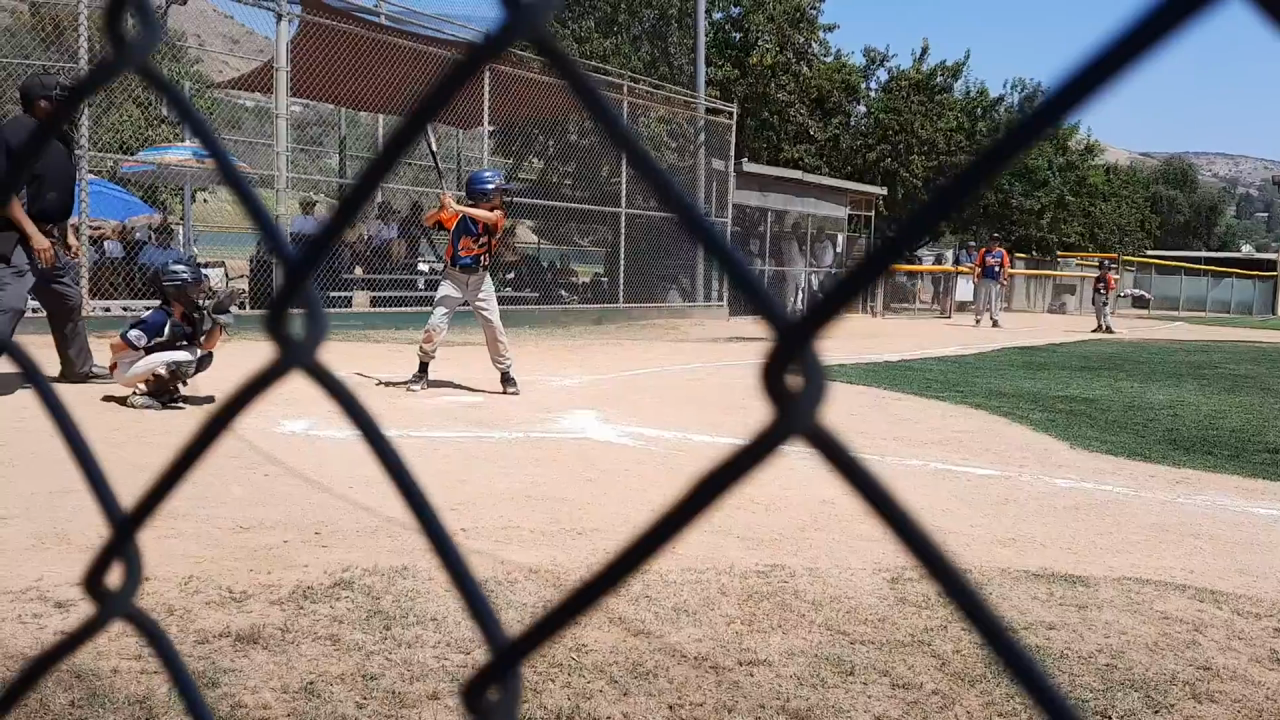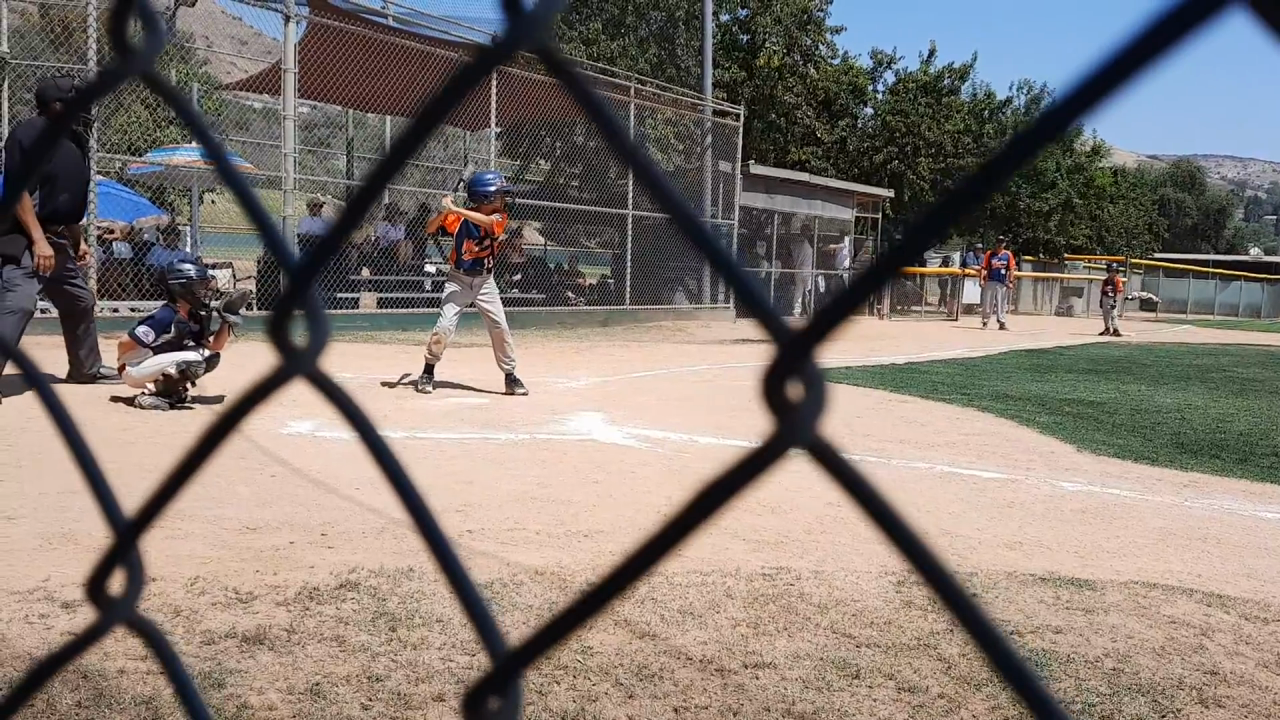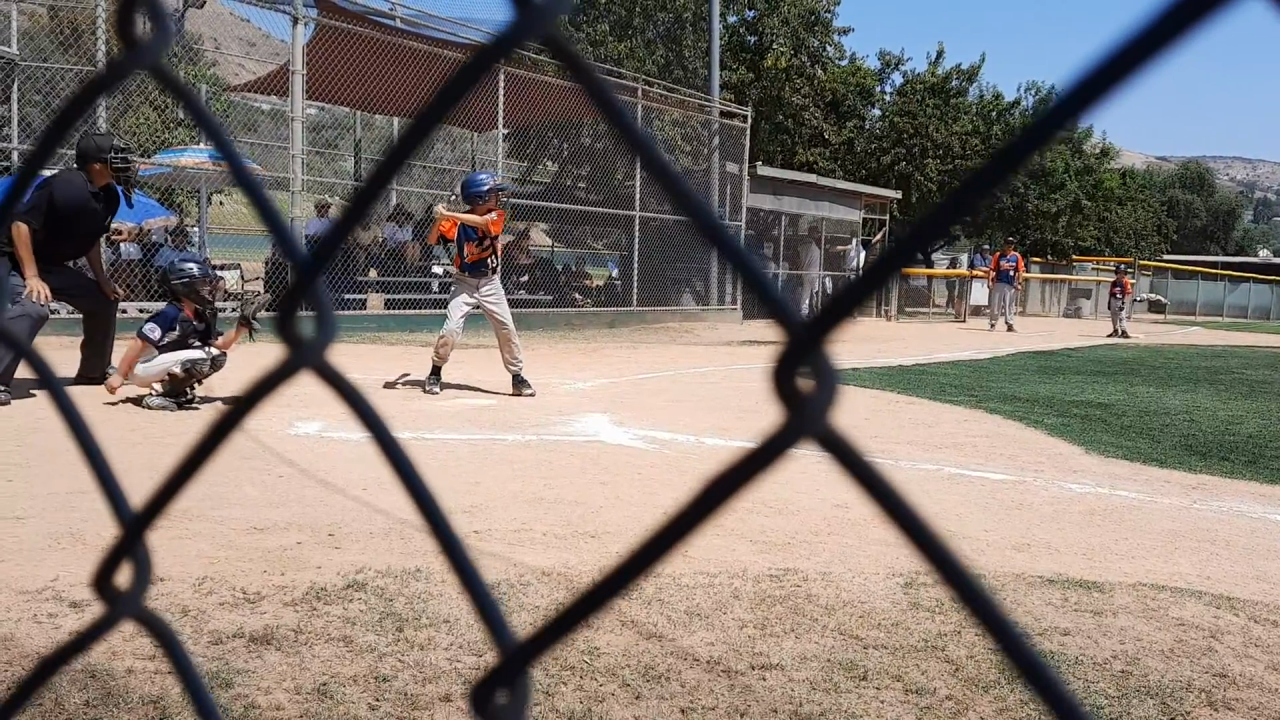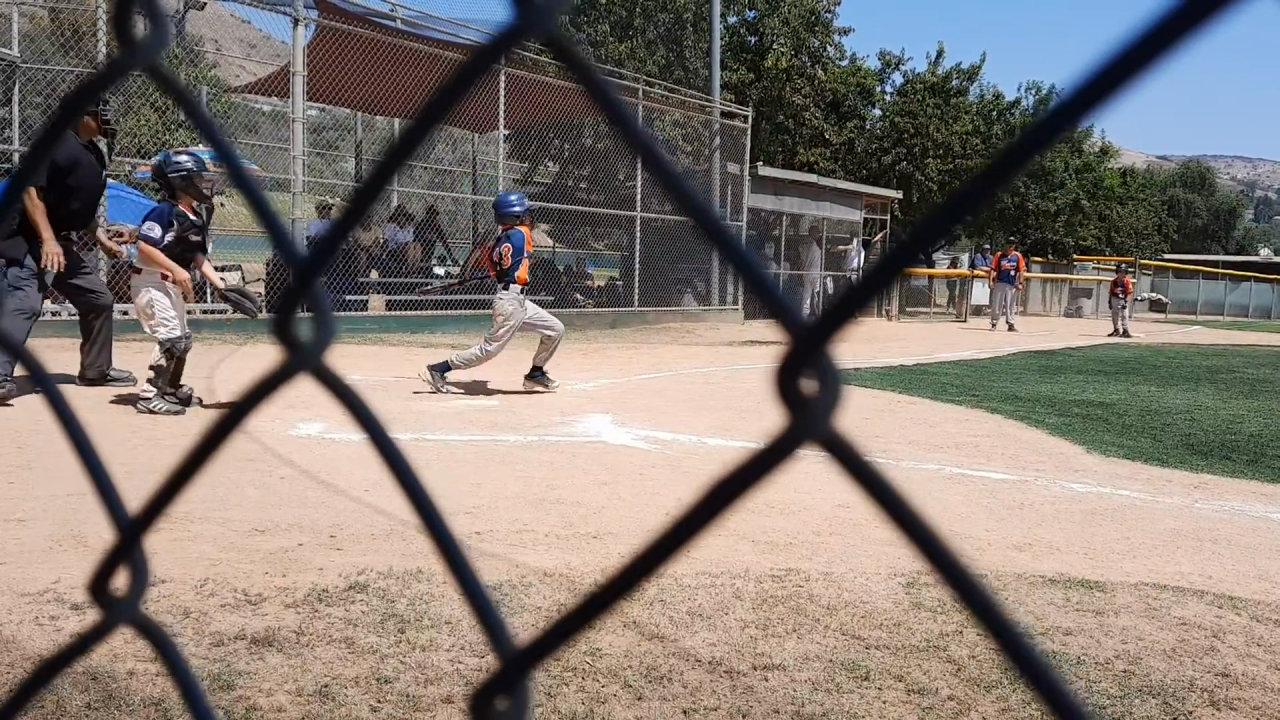
dt=1s
person 1, frame 1
left shoulder: (56, 138)
left wrist: (68, 234)
right wrist: (33, 234)
left hip: (47, 239)
left knee: (69, 301)
left ankle: (78, 367)
person 1, frame 2
left shoulder: (73, 139)
right shoulder: (30, 133)
left wrist: (78, 240)
right wrist: (39, 241)
left hip: (59, 243)
right hip: (27, 241)
left knee: (81, 302)
left ankle: (86, 369)
person 1, frame 3
left shoulder: (110, 196)
right shoulder: (64, 185)
left wrist: (102, 279)
right wrist: (31, 277)
left hip: (53, 264)
left knee: (103, 300)
right knee: (32, 308)
left ankle: (94, 370)
person 1, frame 4
left shoulder: (96, 154)
right shoulder: (57, 144)
right elbow: (31, 192)
left wrist: (103, 240)
right wrist: (48, 240)
left hip: (62, 243)
right hip: (28, 240)
left knee: (99, 298)
right knee: (25, 302)
left ankle: (97, 370)
person 2, frame 1
left shoulder: (498, 214)
right shoulder: (456, 214)
left elbow: (491, 218)
right elbow: (427, 222)
left wrist: (457, 207)
right wrist: (442, 208)
left hip: (480, 279)
right hip: (453, 277)
left knee: (494, 327)
right knee: (436, 324)
left ankle: (506, 375)
right ankle: (422, 372)
person 2, frame 2
left shoulder: (500, 218)
right shoulder: (459, 217)
left elbow: (486, 221)
right elbow: (430, 229)
left wrist: (455, 209)
right wrist: (445, 211)
left hip: (485, 282)
right hip: (458, 280)
left knee: (500, 328)
right knee: (444, 327)
left ankle: (510, 376)
right ankle: (428, 372)
person 2, frame 3
left shoulder: (497, 216)
right shoulder: (457, 221)
left elbow: (482, 222)
right elbow: (432, 240)
left wrist: (448, 214)
right wrist: (439, 218)
left hip: (490, 283)
right hip: (464, 283)
left knee: (507, 329)
right knee: (451, 329)
left ankle: (517, 378)
right ankle: (435, 374)
person 2, frame 4
left shoulder: (498, 241)
right shoulder: (523, 232)
left elbow: (493, 270)
right elbow: (526, 255)
left hip: (518, 299)
right hip: (511, 300)
left knee: (555, 330)
right knee: (490, 348)
left ankle: (536, 374)
right ankle: (436, 371)
person 3, frame 1
left shoulder: (187, 317)
right shoulder: (158, 319)
left elbow: (206, 345)
right elbow: (115, 345)
left hip: (151, 363)
right hip: (126, 369)
left knee: (203, 356)
right knee: (183, 361)
left ankle: (160, 389)
right ankle: (141, 393)
person 3, frame 2
left shoulder: (194, 317)
right shoulder: (165, 316)
left elbow: (215, 346)
right elbow: (125, 343)
left wrist: (227, 319)
right wrist: (125, 364)
left hip: (157, 364)
right hip: (135, 370)
left knee: (210, 356)
right knee: (193, 361)
left ankle: (168, 389)
right ankle: (150, 393)
person 3, frame 3
left shoulder: (200, 316)
right shoulder: (171, 315)
left elbow: (222, 344)
right elbow: (138, 343)
left wrist: (243, 325)
right wrist: (119, 374)
left hip: (163, 364)
right hip: (142, 368)
left knee: (216, 356)
right knee: (198, 360)
left ankle: (175, 391)
right ankle: (157, 394)
person 3, frame 4
left shoulder: (198, 217)
right shoulder: (165, 211)
left elbow: (199, 258)
right elbow: (144, 246)
left wrist: (220, 285)
right wrist: (176, 270)
left hip: (170, 285)
right hip: (151, 281)
left knee: (183, 340)
right knee: (171, 338)
left ankle: (171, 389)
right ankle: (149, 395)
